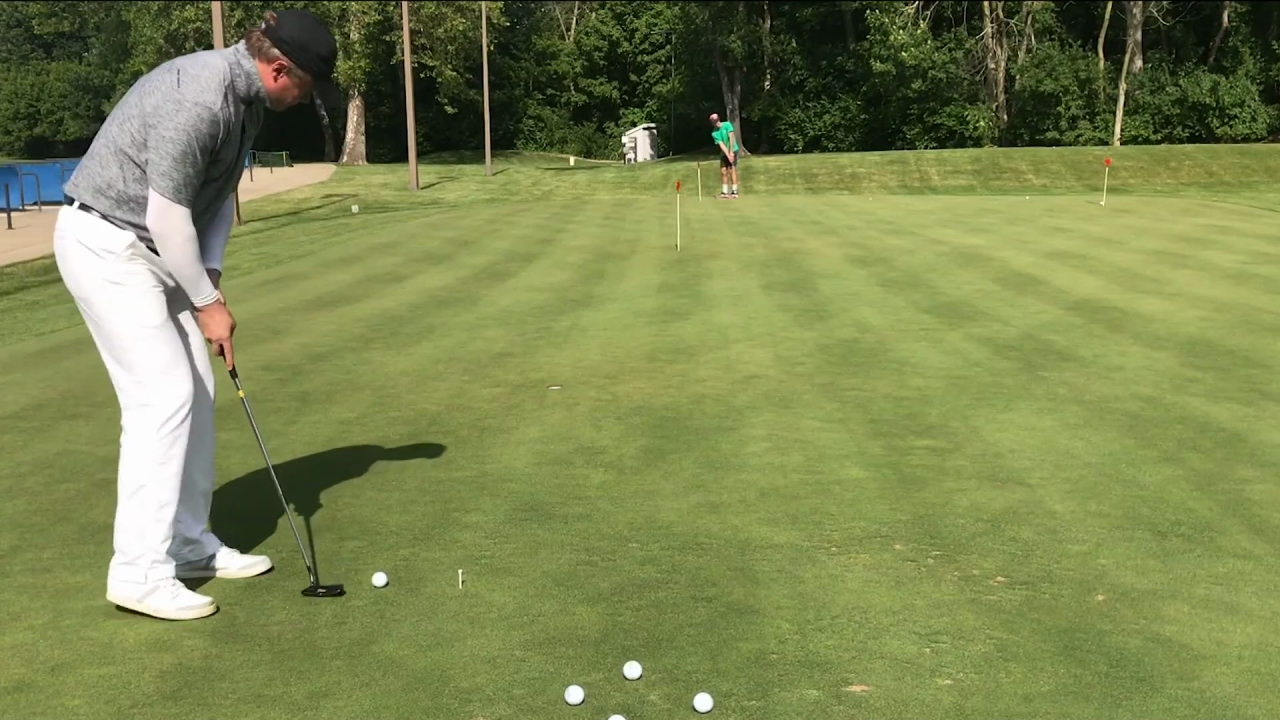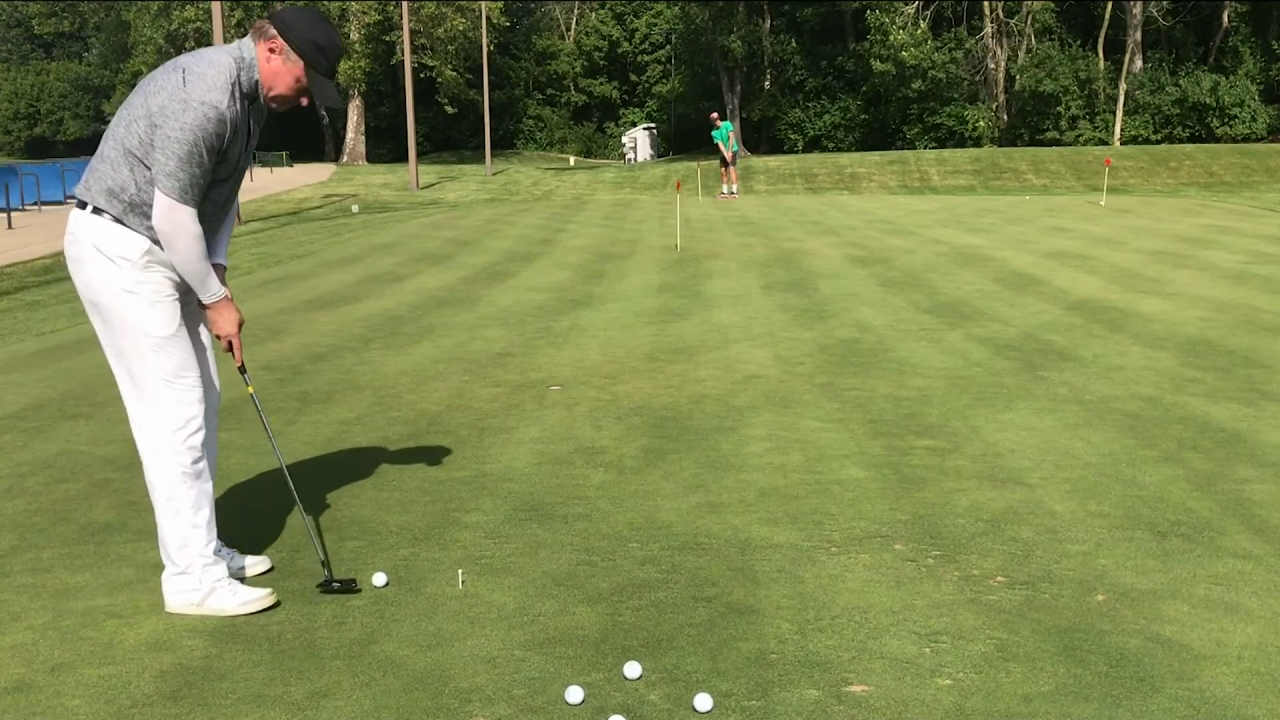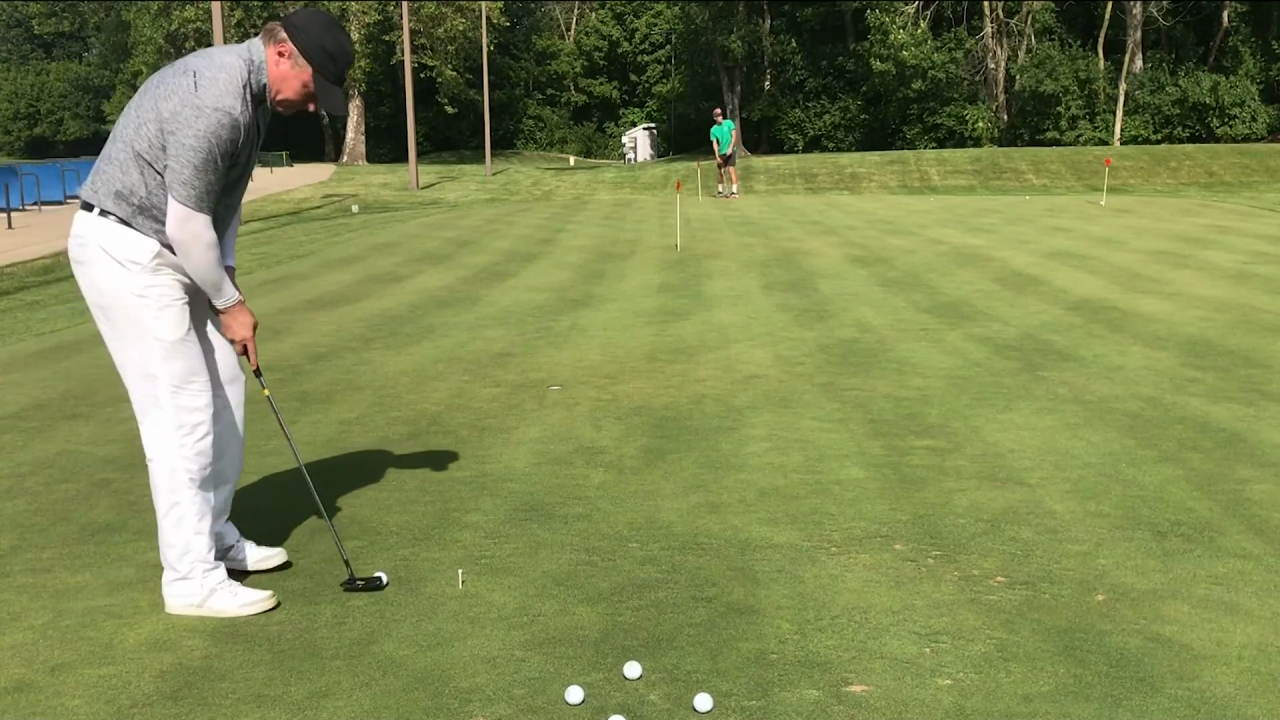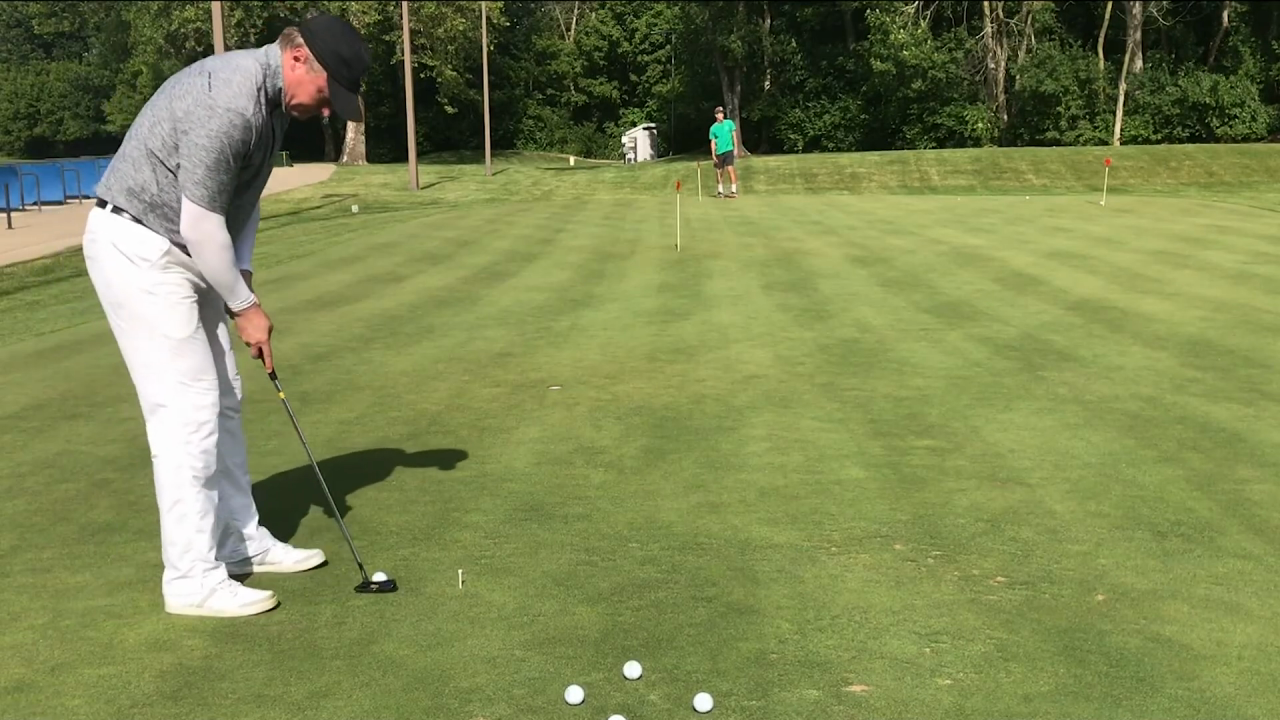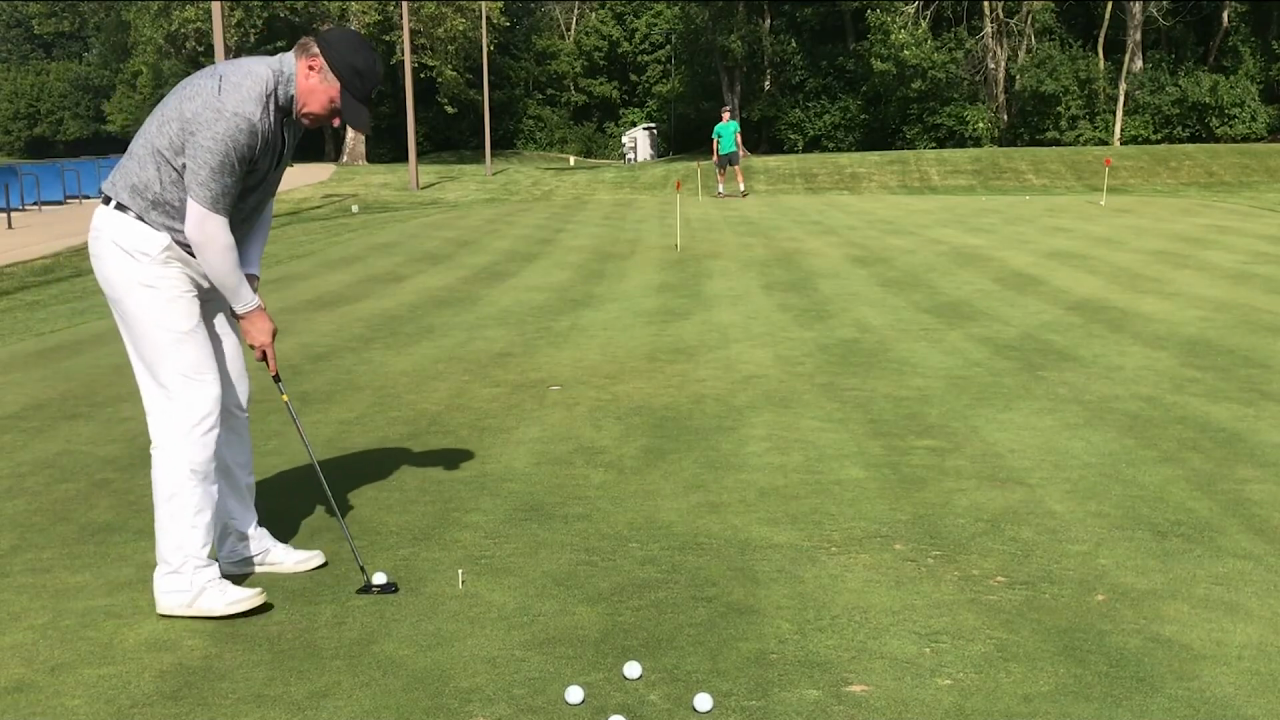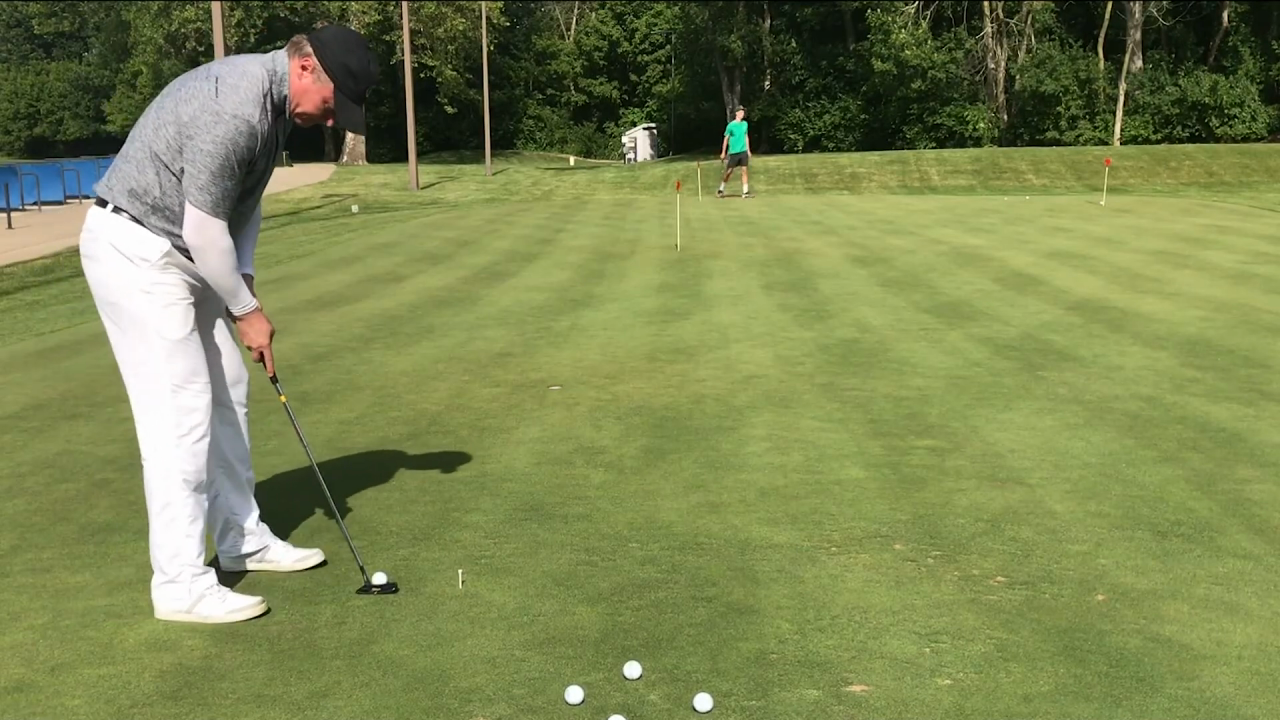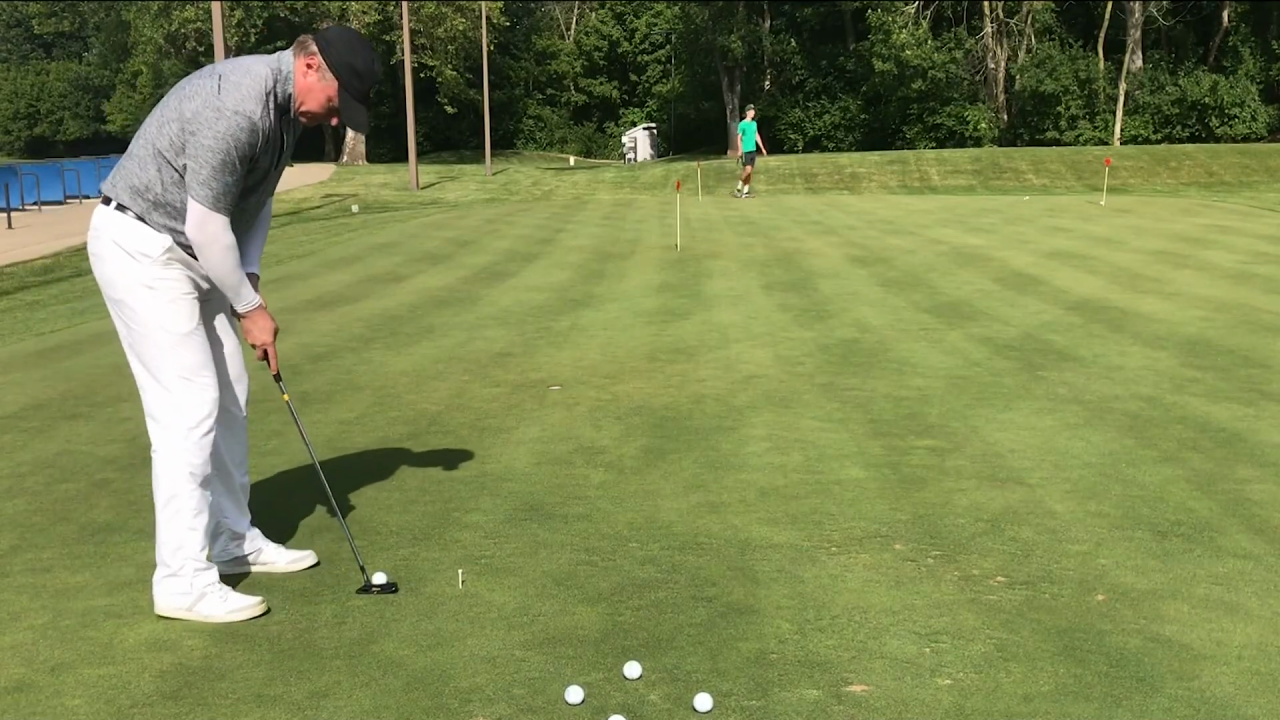
dt=0.3s
person 1, frame 1
left shoulder: (243, 95)
right shoulder: (196, 99)
left elbow: (218, 194)
right elbow: (167, 216)
left wrist: (212, 276)
right wrist: (207, 302)
left hip: (151, 247)
right hip: (106, 243)
left knee: (194, 393)
right knee: (164, 395)
left ankle: (190, 545)
right ankle: (140, 569)
person 1, frame 2
left shoulder: (246, 89)
right shoulder: (202, 98)
left elbow: (218, 193)
right elbow: (173, 217)
left wrist: (217, 272)
right wrist: (215, 299)
left hip: (157, 249)
right hip: (118, 247)
left knee: (196, 400)
right knee: (172, 408)
left ankle: (197, 546)
right ankle: (192, 577)
person 1, frame 3
left shoulder: (248, 86)
right shoulder: (215, 102)
right elbow: (187, 225)
left wrist: (227, 277)
right wrist: (230, 303)
left hip: (159, 249)
right hip: (125, 250)
left knee: (222, 389)
right knee: (180, 410)
left ankle: (212, 535)
right ankle: (191, 579)
person 1, frame 4
left shoulder: (269, 97)
right shoulder: (227, 102)
left elbow: (242, 197)
right elbow: (200, 223)
left wrist: (243, 279)
right wrist: (244, 305)
left hip: (176, 250)
right hip: (136, 248)
left knee: (220, 397)
right knee: (186, 406)
left ankle: (239, 542)
right ankle: (192, 578)
person 1, frame 5
left shoulder: (284, 105)
right shoulder: (237, 105)
left elbow: (255, 202)
right elbow: (205, 224)
left wrist: (249, 282)
right wrist: (248, 309)
left hip: (185, 249)
right hip: (139, 244)
left knee: (228, 397)
right knee: (191, 400)
left ankle: (239, 542)
right ankle: (183, 575)
person 1, frame 6
left shoulder: (272, 101)
right shoulder: (234, 108)
left elbow: (241, 204)
right elbow: (204, 229)
left wrist: (245, 283)
right wrist: (246, 309)
left hip: (175, 251)
right hip: (134, 248)
left knee: (225, 392)
right knee: (178, 410)
left ankle: (242, 538)
right ankle: (180, 584)
person 1, frame 7
left shoulder: (280, 103)
right shoulder: (237, 104)
left elbow: (252, 200)
right elbow: (206, 224)
left wrist: (249, 278)
right wrist: (250, 307)
left hip: (183, 250)
right hip: (139, 244)
left knee: (225, 395)
right knee: (188, 402)
left ankle: (232, 542)
right ankle: (183, 580)
